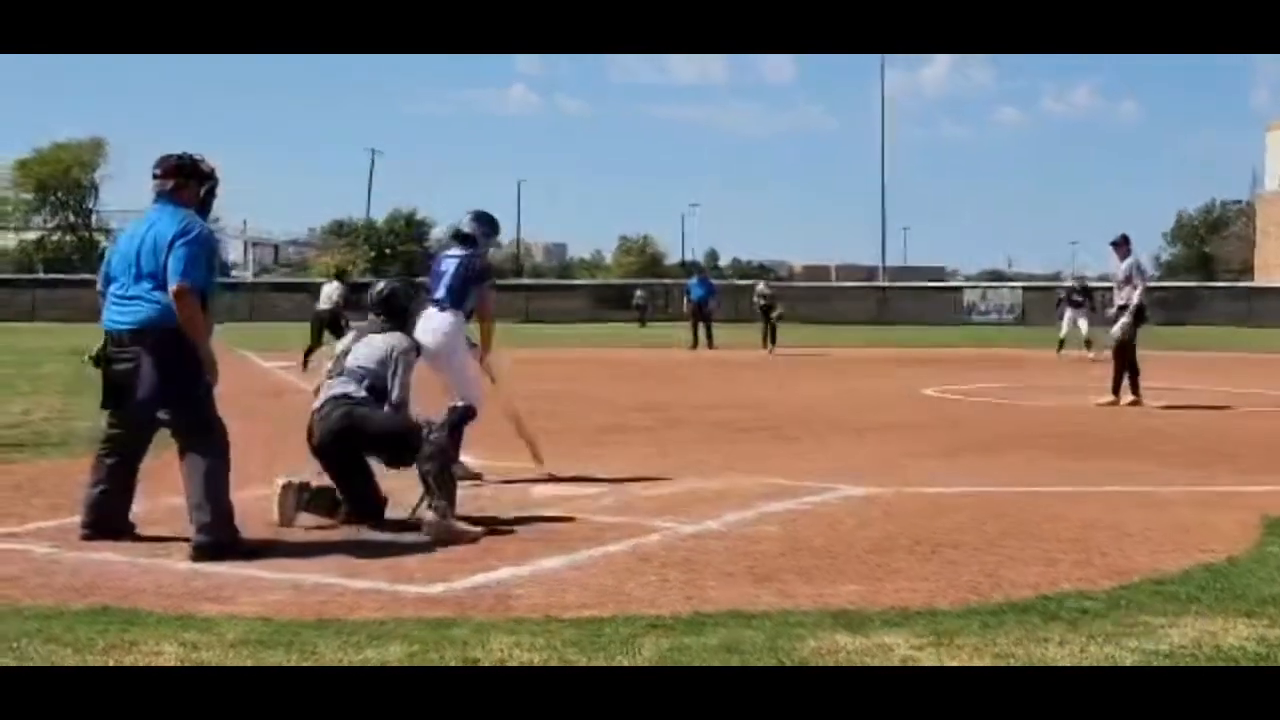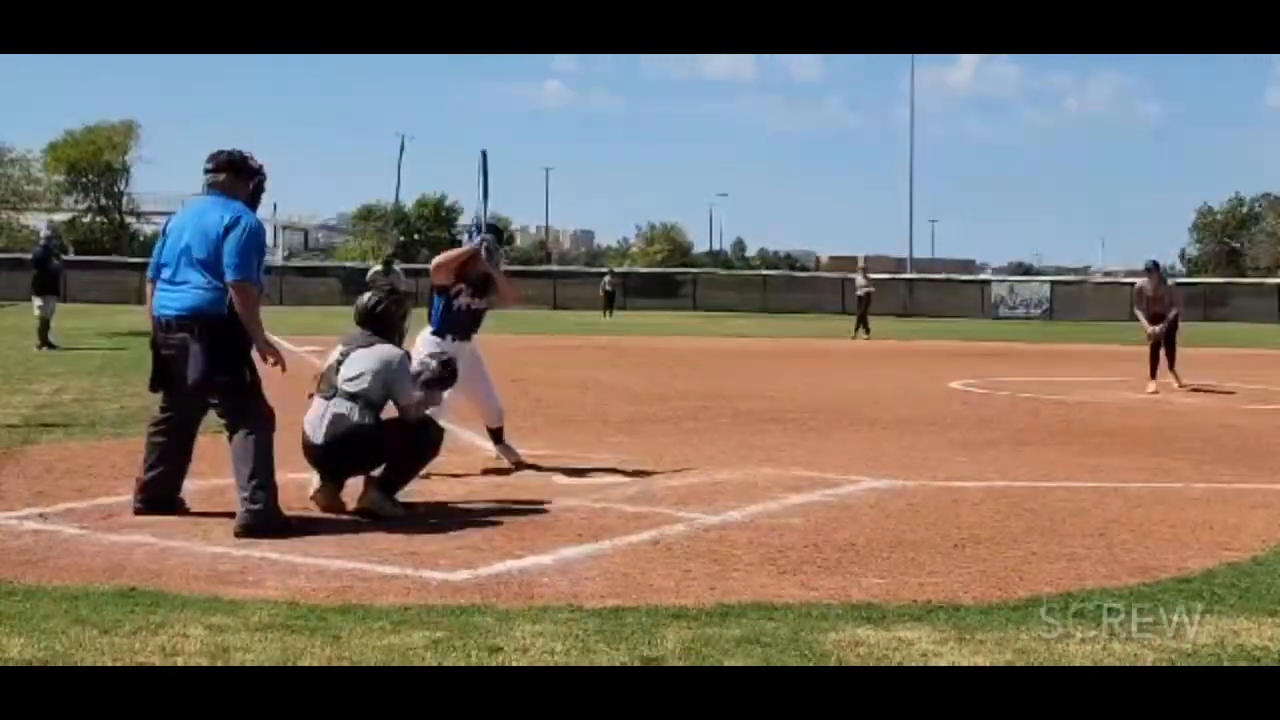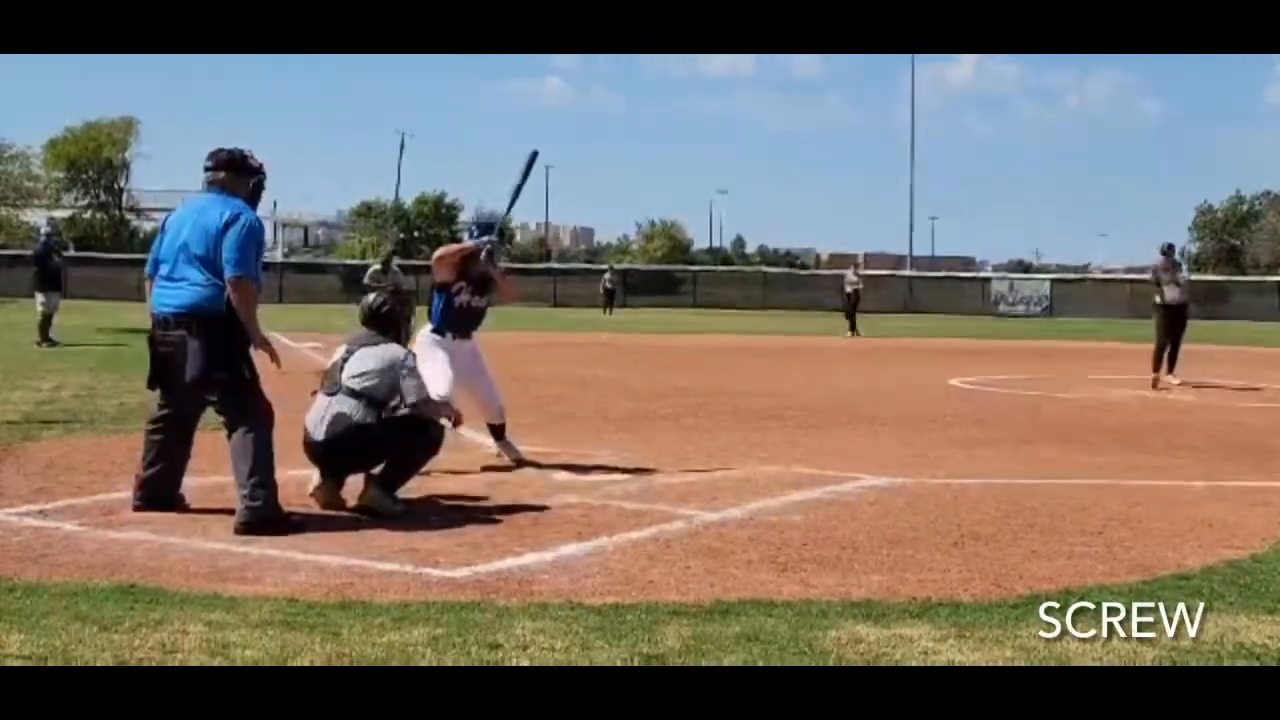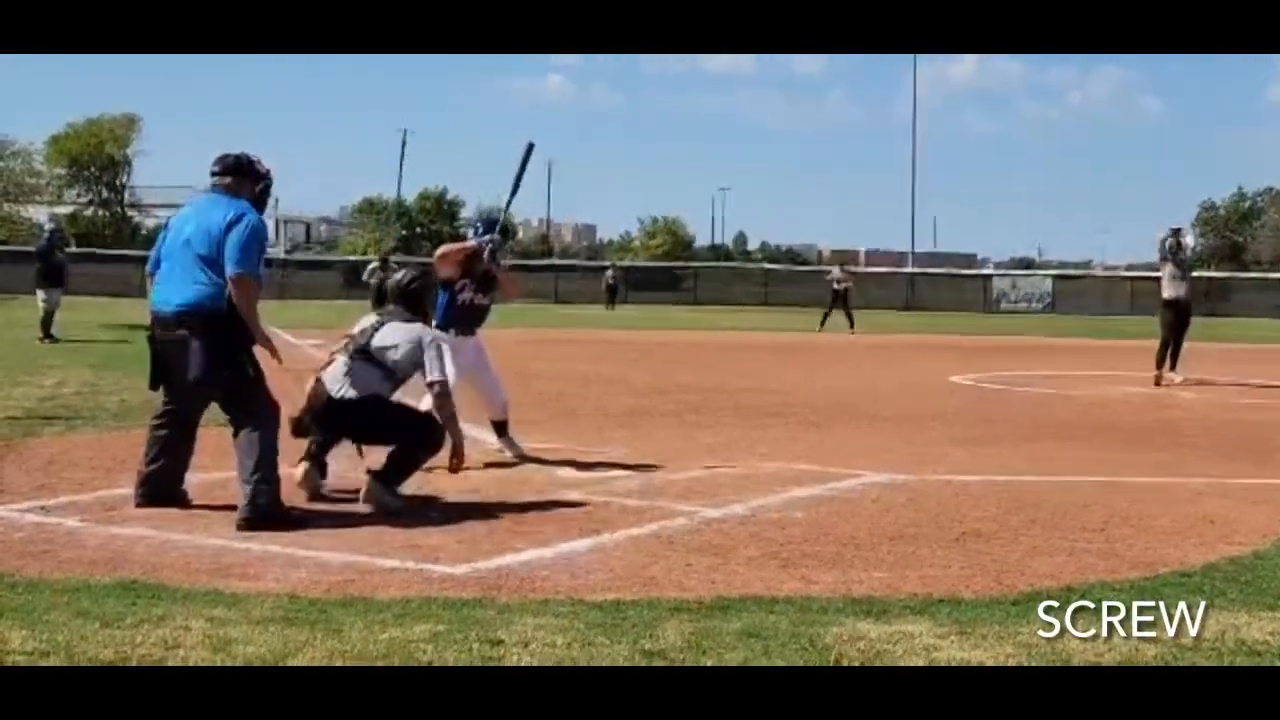
dt=0.5s
person 1, frame 1
left shoulder: (131, 229)
right shoulder: (191, 228)
left elbow: (105, 289)
right elbow: (181, 293)
right wrist: (204, 351)
left hip: (120, 344)
right hip: (164, 344)
left knee: (122, 434)
right knee: (202, 438)
left ankle: (101, 517)
right ankle: (212, 536)
person 1, frame 2
left shoulder: (180, 217)
right shoulder: (242, 220)
left elbow: (152, 279)
right elbow: (239, 285)
left wrist: (159, 330)
right wrist: (259, 338)
left hip: (170, 329)
right hip: (211, 332)
left knee: (174, 415)
right knee: (250, 418)
left ankle: (154, 494)
right ankle: (257, 511)
person 1, frame 3
left shoulder: (179, 213)
right shoulder: (240, 217)
left elbow: (151, 275)
right elbow: (237, 282)
left wrist: (160, 326)
right wrist: (254, 333)
left hip: (167, 327)
right hip: (210, 330)
left knee: (173, 412)
right knee: (249, 415)
left ankle: (153, 490)
right ankle: (257, 508)
person 1, frame 4
left shoulder: (183, 214)
right shoulder: (244, 217)
left elbow: (152, 271)
right elbow: (239, 279)
right wrist: (256, 330)
left hip: (166, 325)
right hip: (209, 327)
left knee: (177, 409)
right knee: (255, 412)
left ankle: (156, 486)
right ankle: (259, 505)
person 2, frame 1
left shoulder: (441, 258)
right shoulder: (479, 264)
right elbow: (485, 313)
left wrist: (466, 343)
right wrist: (485, 351)
left hip: (426, 325)
right hip: (445, 328)
left knee: (463, 395)
right knee: (470, 398)
person 2, frame 2
left shoulder: (487, 280)
right shoulder: (451, 273)
left elbow: (509, 298)
right elbow: (436, 264)
left wrist: (494, 269)
right wrist: (472, 247)
left hip: (465, 347)
right hip: (435, 344)
left knee: (490, 400)
right knee: (440, 396)
left ankle: (501, 445)
person 2, frame 3
left shoulder: (487, 278)
right shoulder: (450, 270)
left elbow: (509, 295)
right elbow: (438, 256)
left wrist: (492, 268)
right wrist: (476, 244)
left hip: (465, 344)
right hip: (435, 342)
left knee: (490, 397)
right knee: (440, 393)
left ankle: (502, 443)
person 2, frame 4
left shoulder: (490, 275)
right shoulder: (454, 267)
left elbow: (511, 292)
right elbow: (440, 254)
left wrist: (494, 267)
right wrist: (478, 244)
left hip: (470, 340)
right hip: (441, 338)
left knee: (495, 392)
left ankle: (504, 439)
person 3, frame 1
left shoulder: (353, 336)
right shoulder: (401, 343)
left elbow: (321, 387)
right elbow: (398, 405)
left hip: (320, 426)
right hip: (344, 420)
left knee: (368, 510)
right knee: (434, 434)
left ankle: (300, 494)
right ankle: (441, 515)
person 3, frame 2
left shoulder: (344, 347)
right shoulder: (393, 355)
right elbow: (410, 414)
right wrist: (429, 396)
left hip: (313, 446)
right hip: (344, 446)
right knee: (429, 431)
left ankle: (329, 483)
right ankle: (379, 492)
person 3, frame 3
left shoulder: (348, 347)
right shoulder: (397, 354)
right elbow: (422, 408)
left wrist: (393, 410)
right wrist: (447, 409)
left hip: (314, 444)
right hip: (346, 444)
left knee: (376, 422)
right knee: (430, 431)
left ankle: (328, 478)
right ankle: (379, 490)
person 3, frame 4
left shoulder: (371, 319)
right shoulder: (426, 335)
left elbow: (333, 362)
right elbow: (440, 391)
right wrist: (457, 439)
left hip: (321, 400)
right hip: (358, 408)
right knee: (430, 431)
left ankle: (311, 463)
right ankle: (382, 483)
